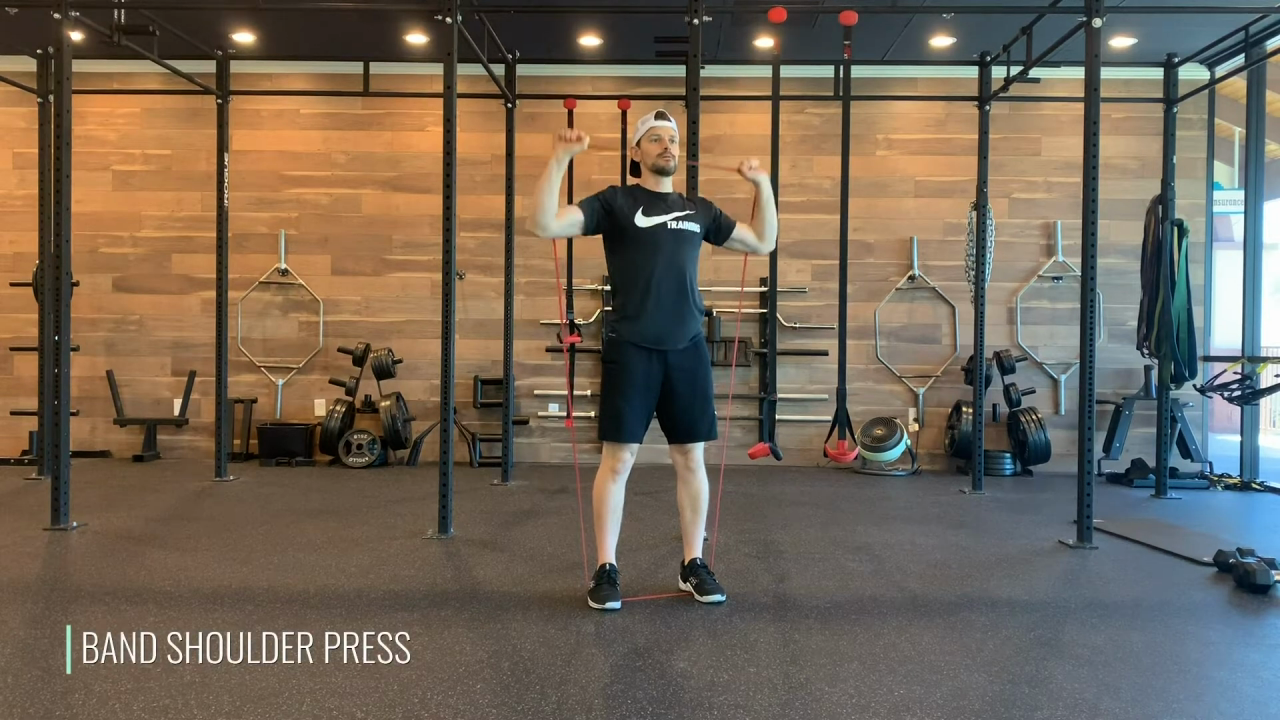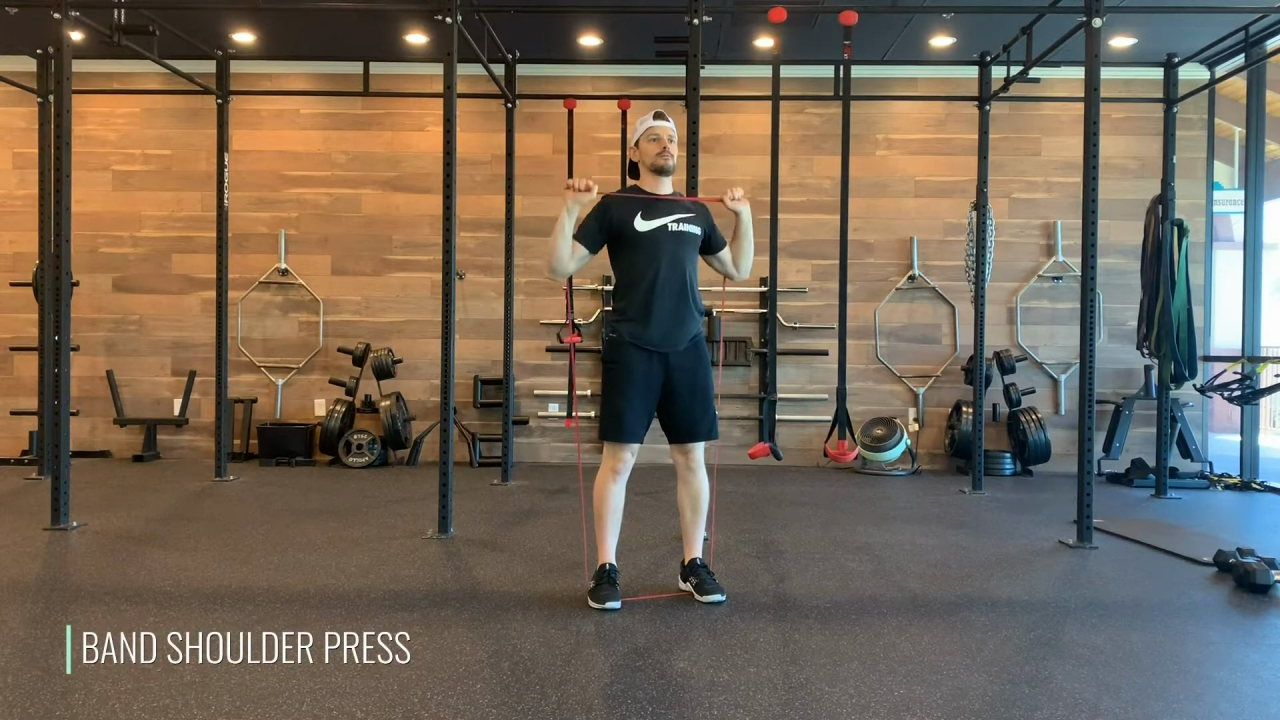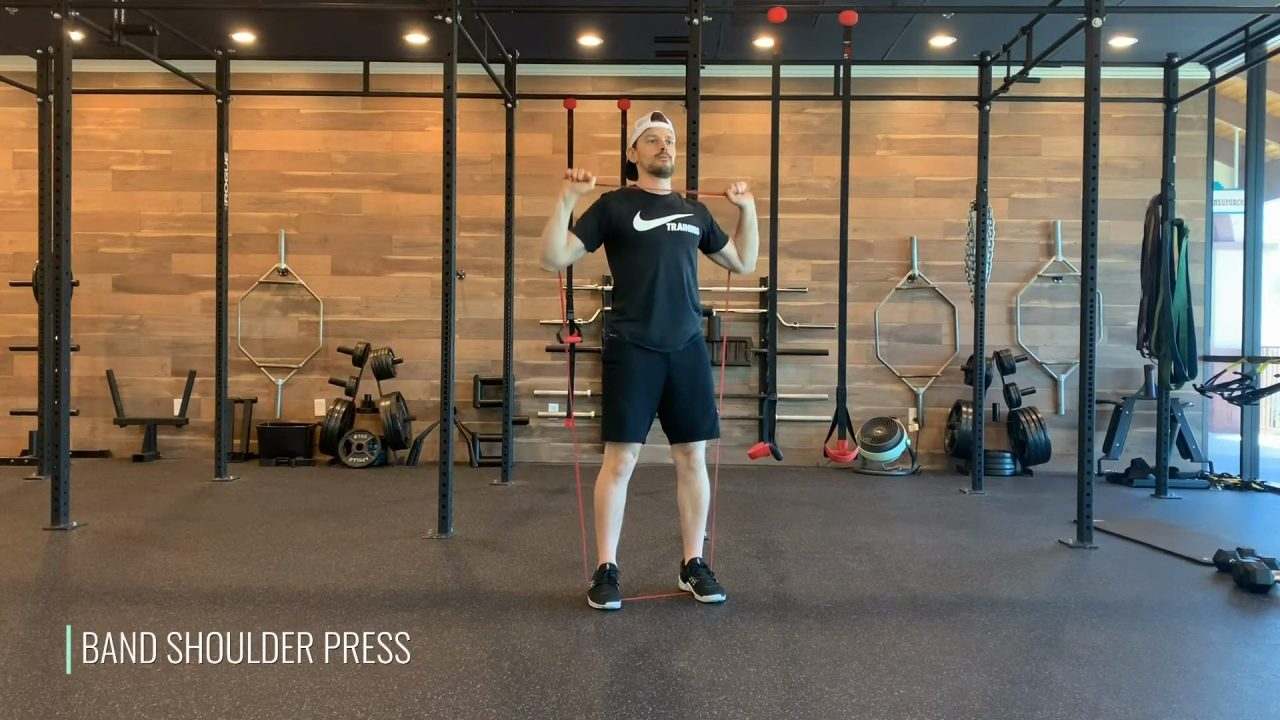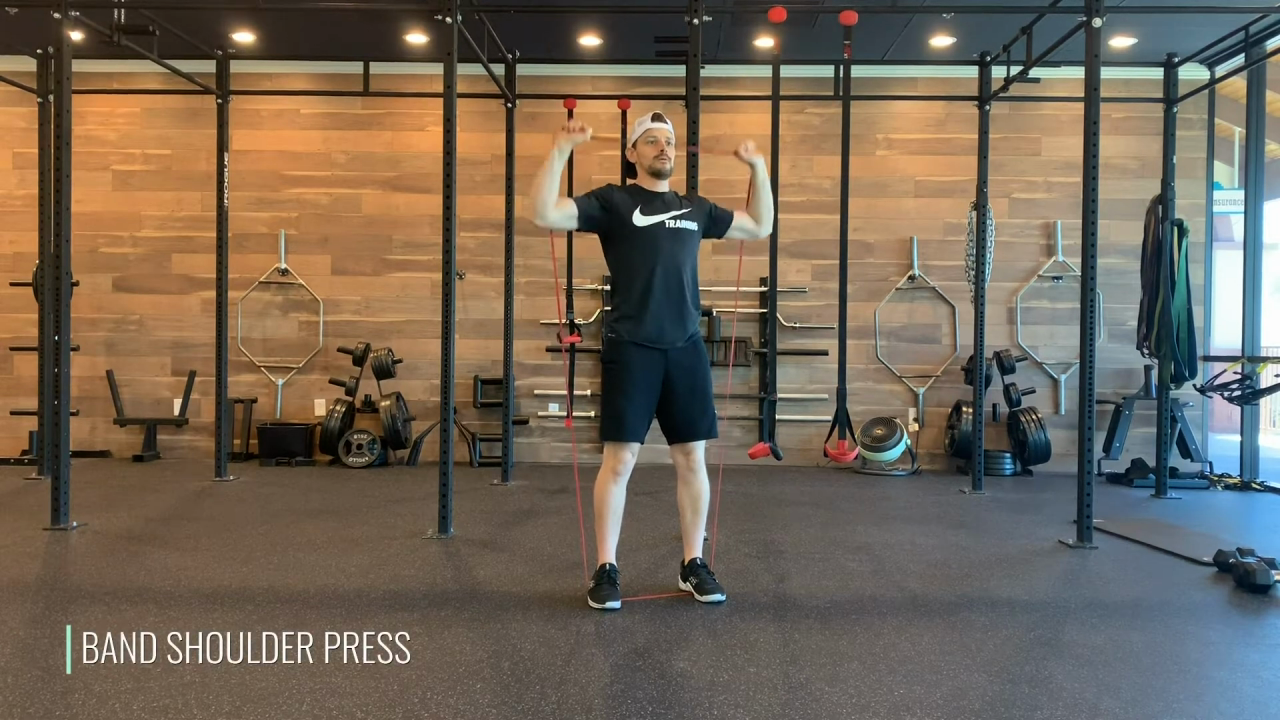
dt=0.2s
person 1, frame 1
left shoulder: (698, 208)
right shoulder: (615, 200)
left elbow: (764, 242)
right elbow: (542, 224)
left wrist: (762, 187)
right wrist: (559, 158)
left hip: (687, 348)
right hip: (631, 348)
left knee: (691, 458)
right knee: (617, 459)
left ankle: (693, 564)
right ankle: (606, 570)
person 1, frame 2
left shoulder: (697, 211)
right shoulder: (614, 206)
left elbow: (739, 270)
right elbow: (559, 268)
left wrist: (743, 215)
right wrist: (569, 211)
left hip: (688, 348)
right hip: (632, 348)
left knee: (691, 458)
right knee: (618, 459)
left ankle: (693, 565)
right ankle: (605, 570)
person 1, frame 3
left shoulder: (695, 210)
right shoulder: (612, 206)
left elbow: (744, 262)
right elbow: (552, 258)
left wrist: (747, 209)
right wrist: (566, 200)
left hip: (688, 347)
right hip: (632, 348)
left knee: (693, 458)
right knee: (620, 460)
left ankle: (693, 564)
right ankle: (606, 570)
person 1, frame 4
left shoulder: (696, 208)
right shoulder: (612, 202)
left elbow: (760, 225)
right elbow: (542, 213)
left wrist: (757, 166)
right wrist: (561, 148)
left hip: (686, 346)
right hip: (631, 346)
left knee: (692, 457)
right knee: (619, 458)
left ankle: (693, 564)
right ankle: (605, 570)
